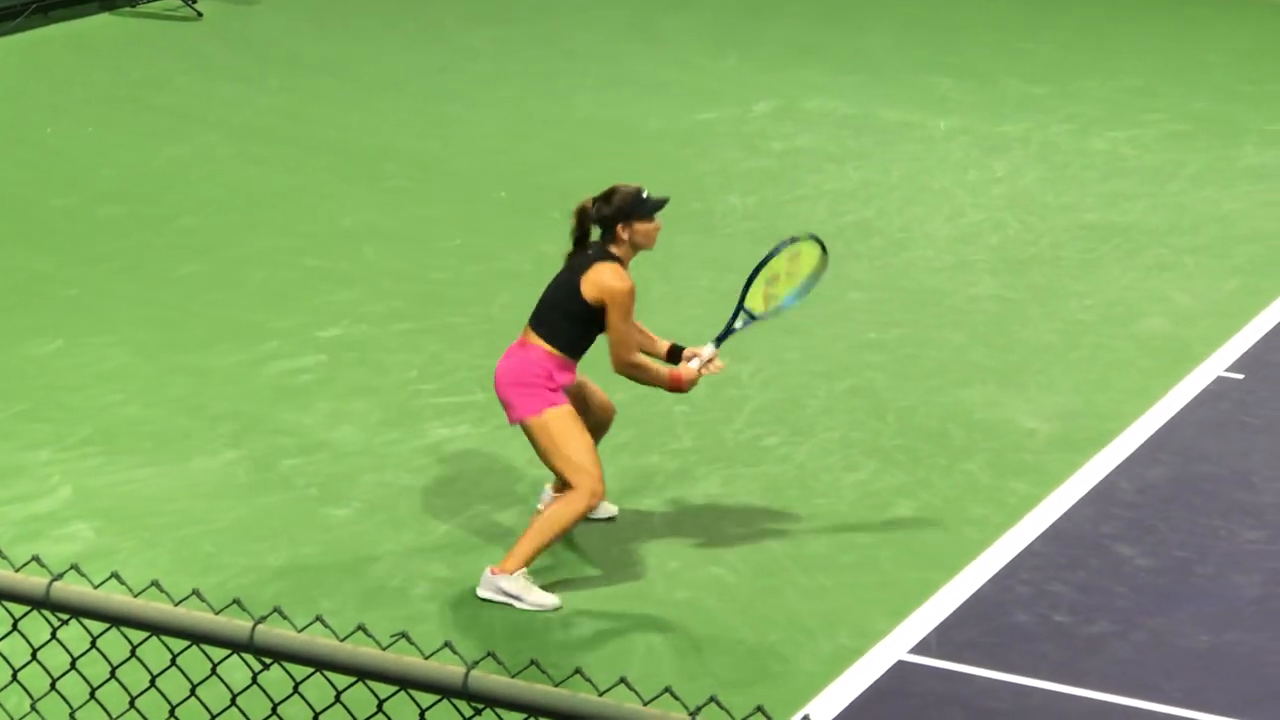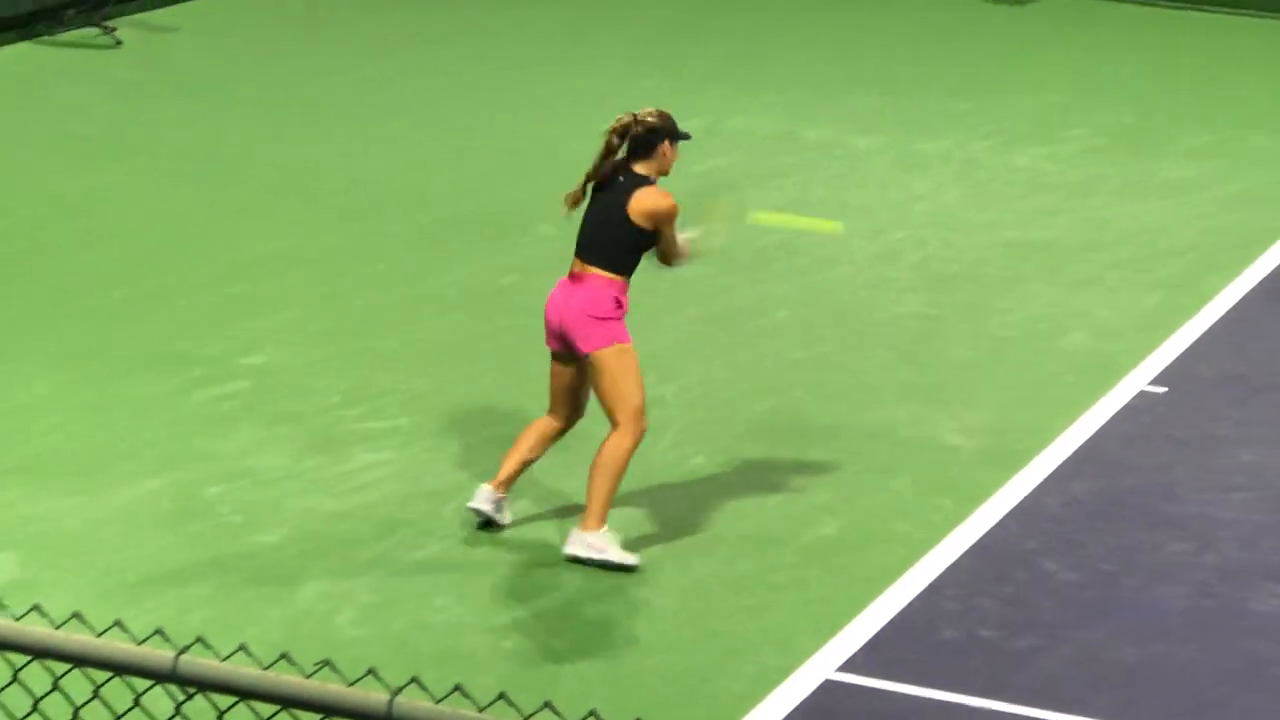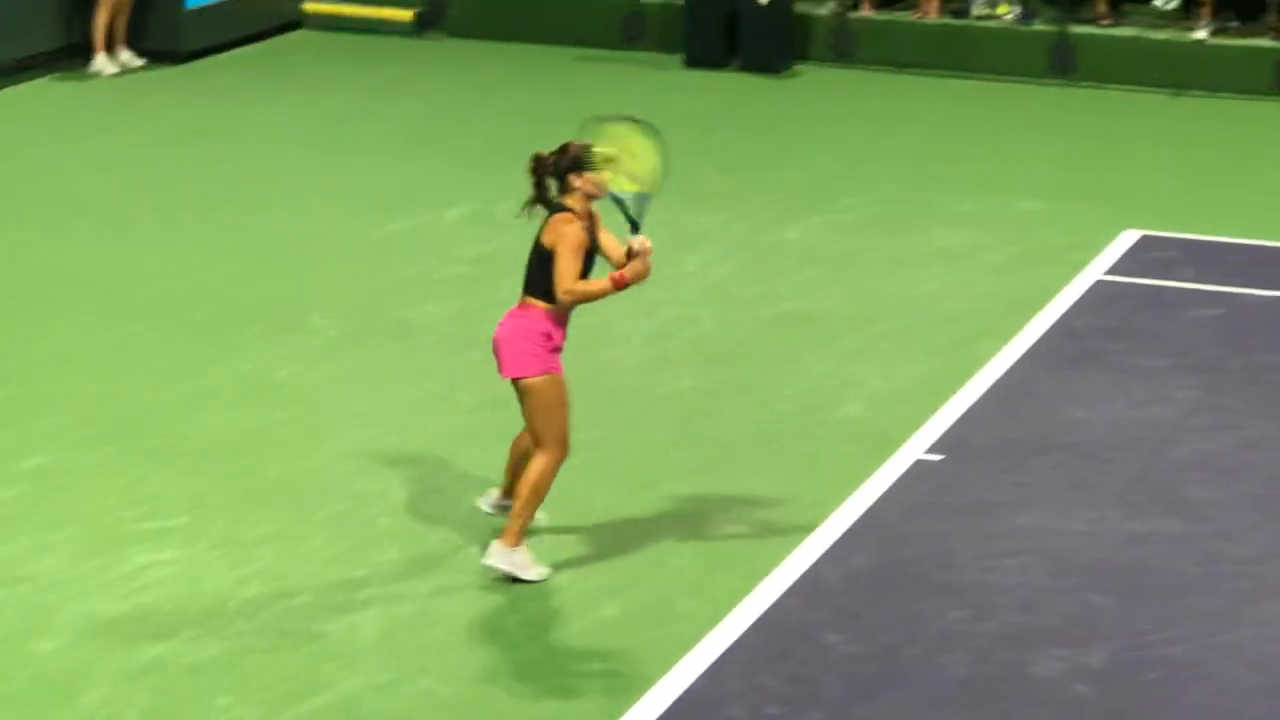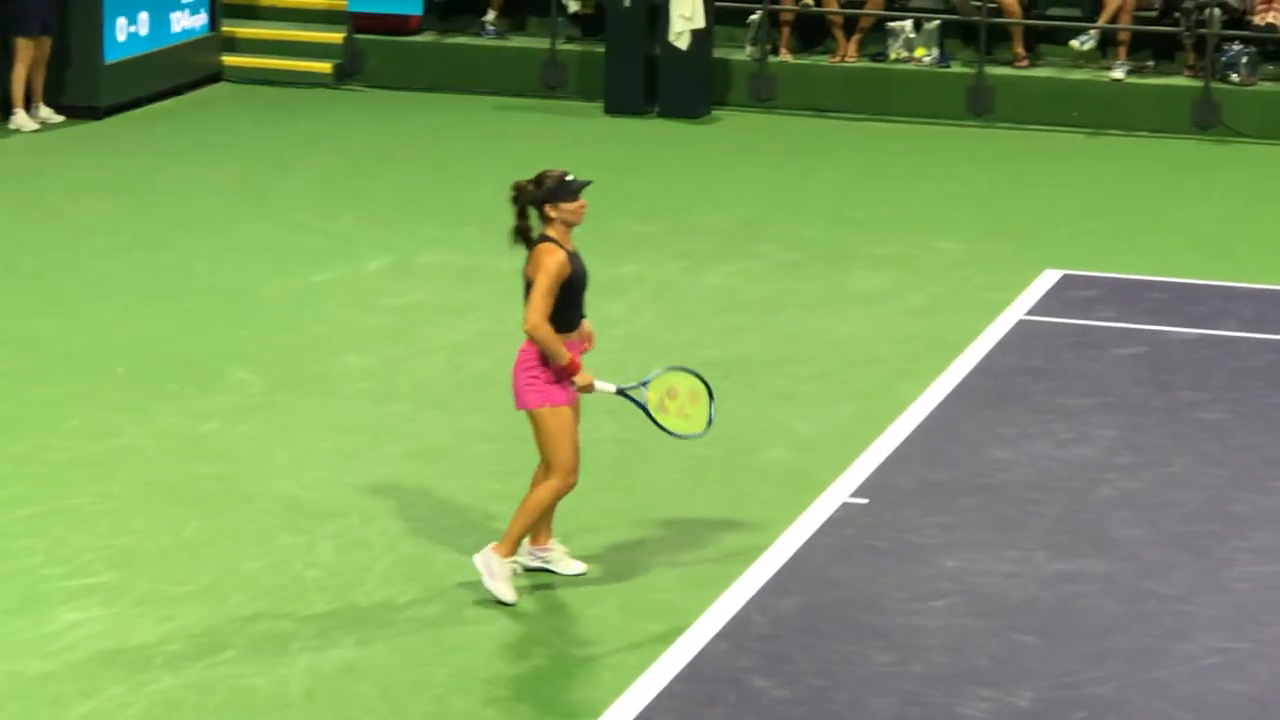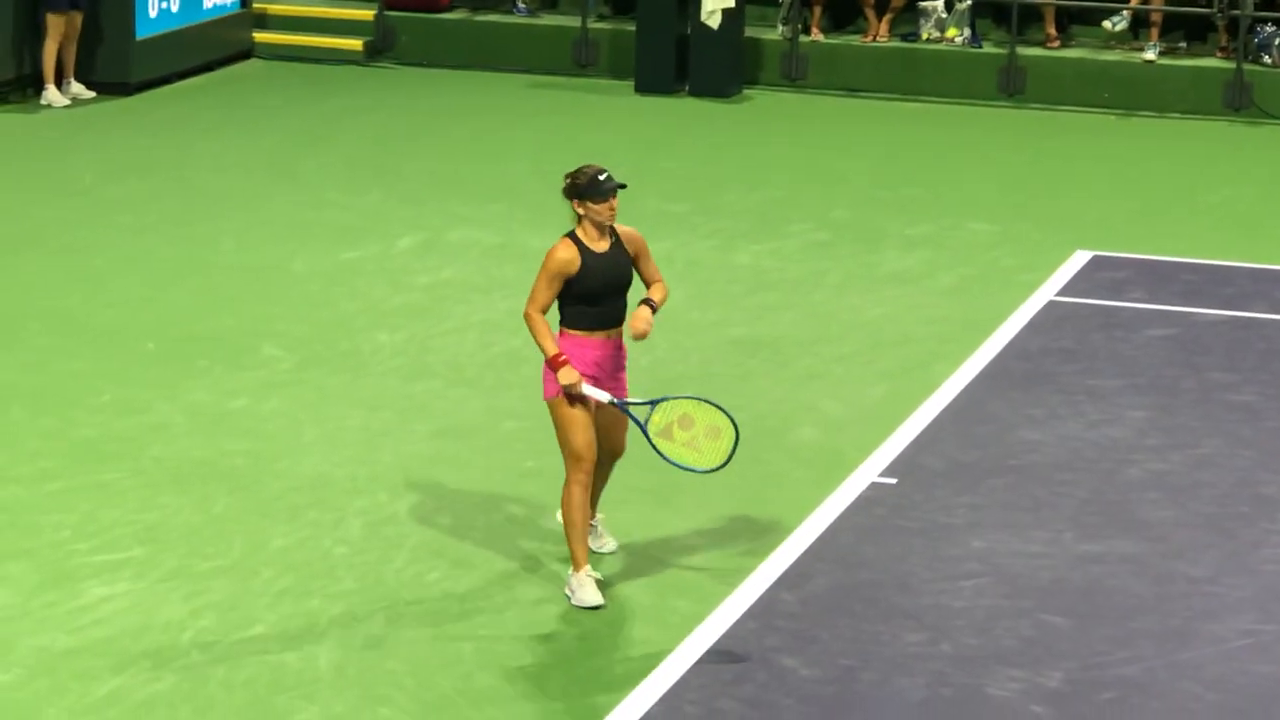
dt=0.5s
person 1, frame 1
left shoulder: (602, 259)
right shoulder: (615, 281)
left elbow: (626, 329)
right elbow: (624, 361)
left wrist: (676, 353)
right wrist: (678, 380)
left hip: (540, 370)
right hip: (530, 380)
left knee: (600, 415)
right knee: (589, 490)
left ankle: (557, 497)
right ankle: (505, 575)
person 1, frame 2
left shoulder: (610, 174)
right shoulder: (656, 200)
right elbow: (670, 254)
left wrist: (662, 240)
right wrist: (672, 245)
left hip: (563, 300)
right hip: (592, 311)
left knee: (563, 414)
right knee: (630, 424)
left ankle: (494, 492)
right ankle: (589, 532)
person 1, frame 3
left shoulder: (587, 216)
right shoulder: (569, 225)
left elbow: (616, 253)
right elbow: (566, 292)
left wrist: (638, 251)
right wrist: (625, 277)
left hip: (526, 333)
right hip: (530, 338)
left knee: (543, 431)
right knee: (552, 448)
left ankle: (506, 496)
right ankle: (508, 547)
person 1, frame 4
left shoulder: (563, 244)
right shoulder: (551, 256)
right elbow: (534, 324)
left wrist: (581, 320)
right wrist: (574, 368)
left hip: (561, 365)
right hip: (546, 369)
left knee: (555, 464)
right knee: (563, 477)
left ankle: (539, 546)
right ankle: (499, 554)
person 1, frame 5
left shoulder: (629, 239)
right shoulder: (564, 254)
left elbow: (657, 283)
right elbow: (533, 312)
left wrist: (647, 307)
right wrist: (559, 364)
left hip: (612, 359)
right hip: (571, 363)
left knee: (611, 452)
right knee: (581, 465)
left ankle: (583, 518)
right ankle: (580, 573)
